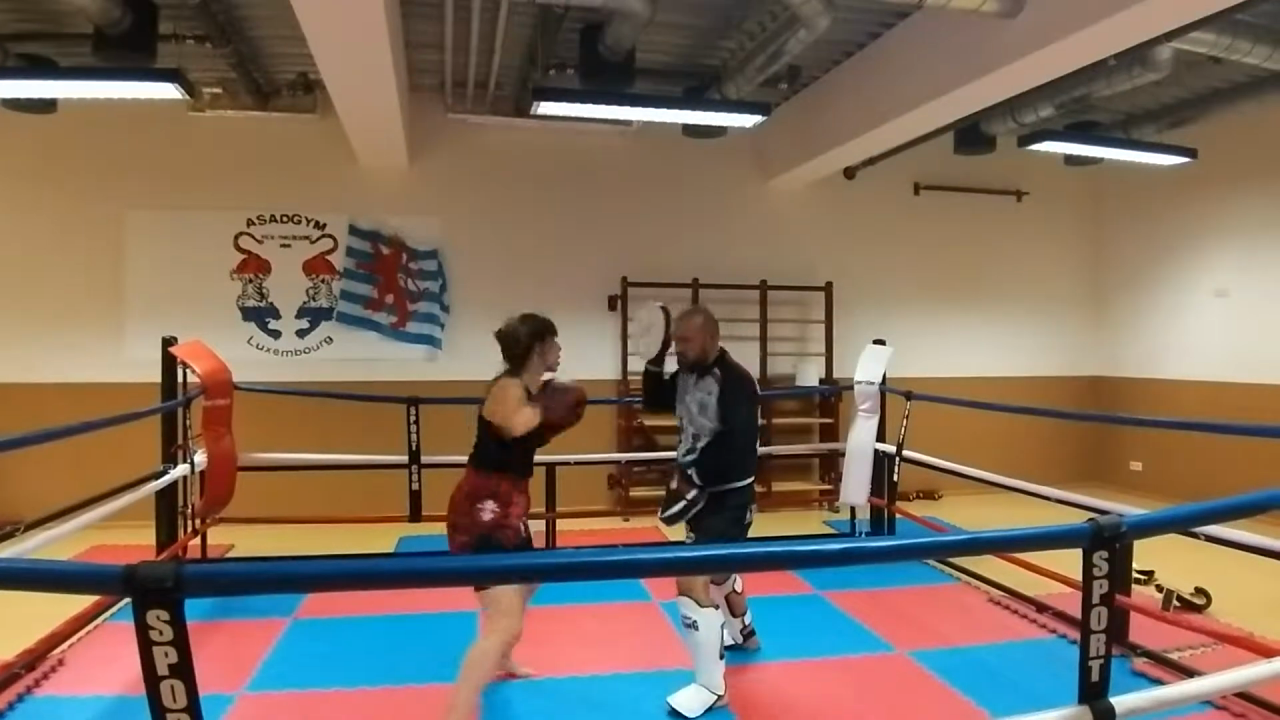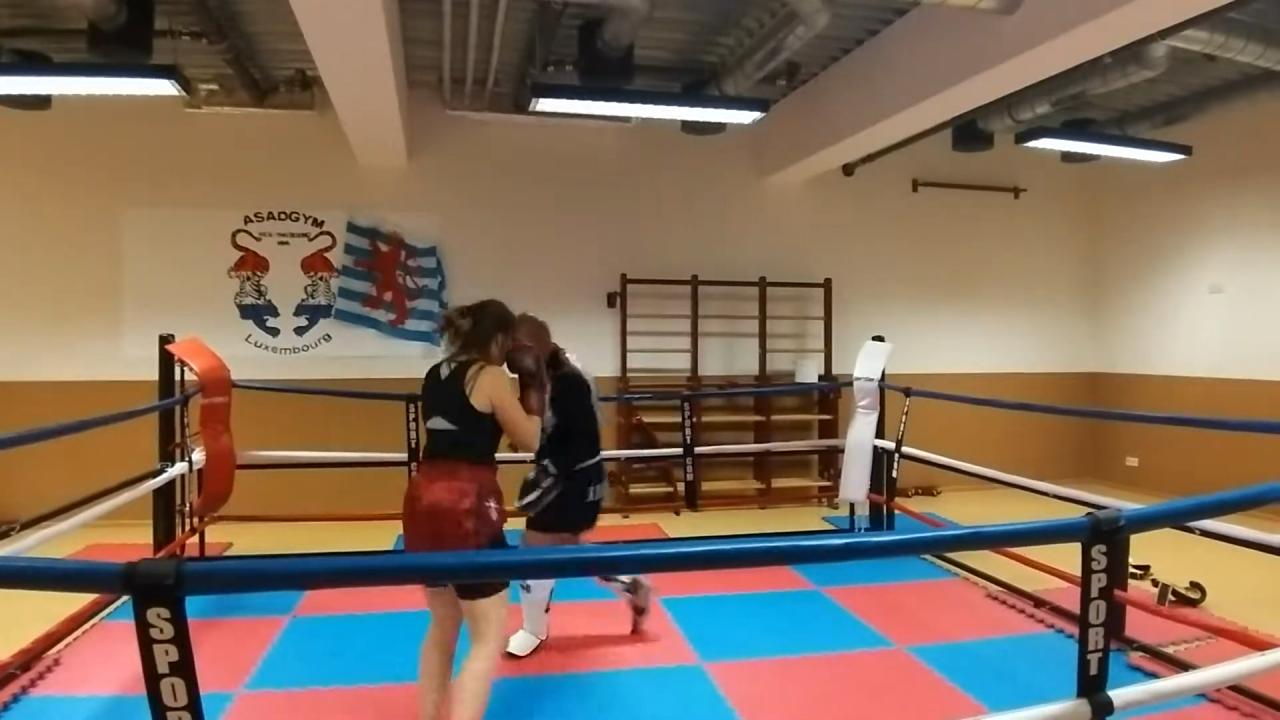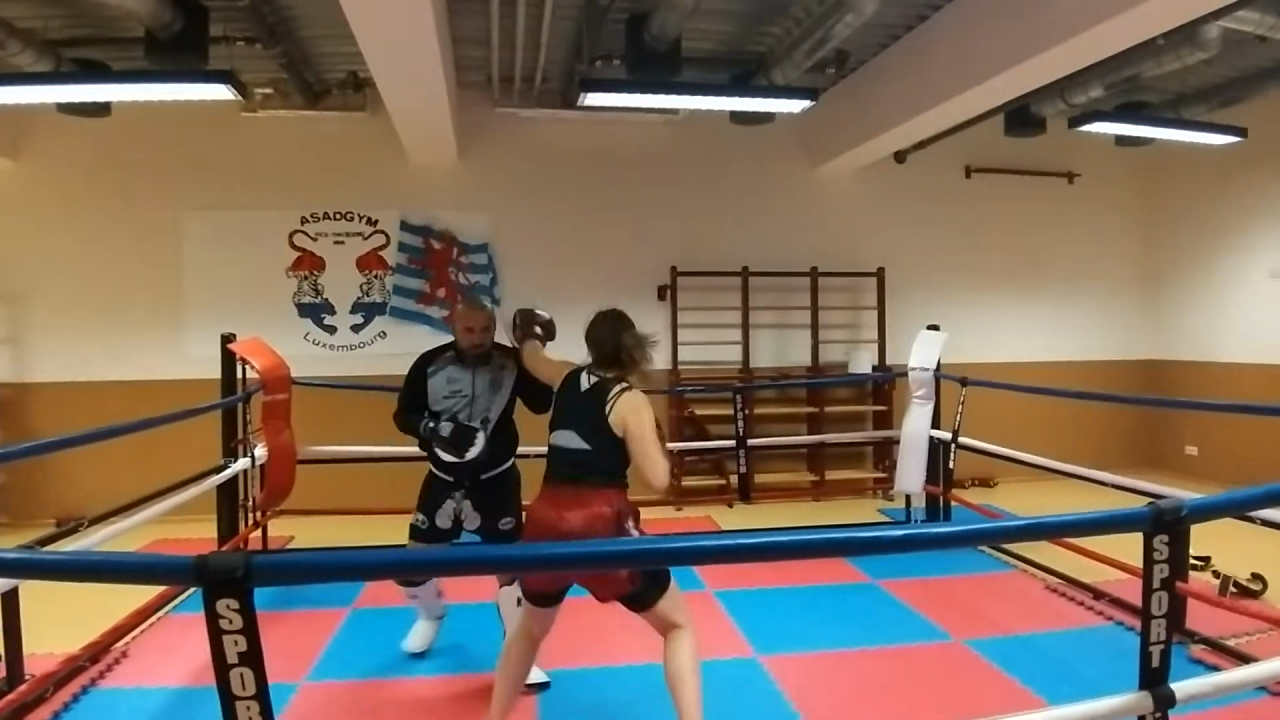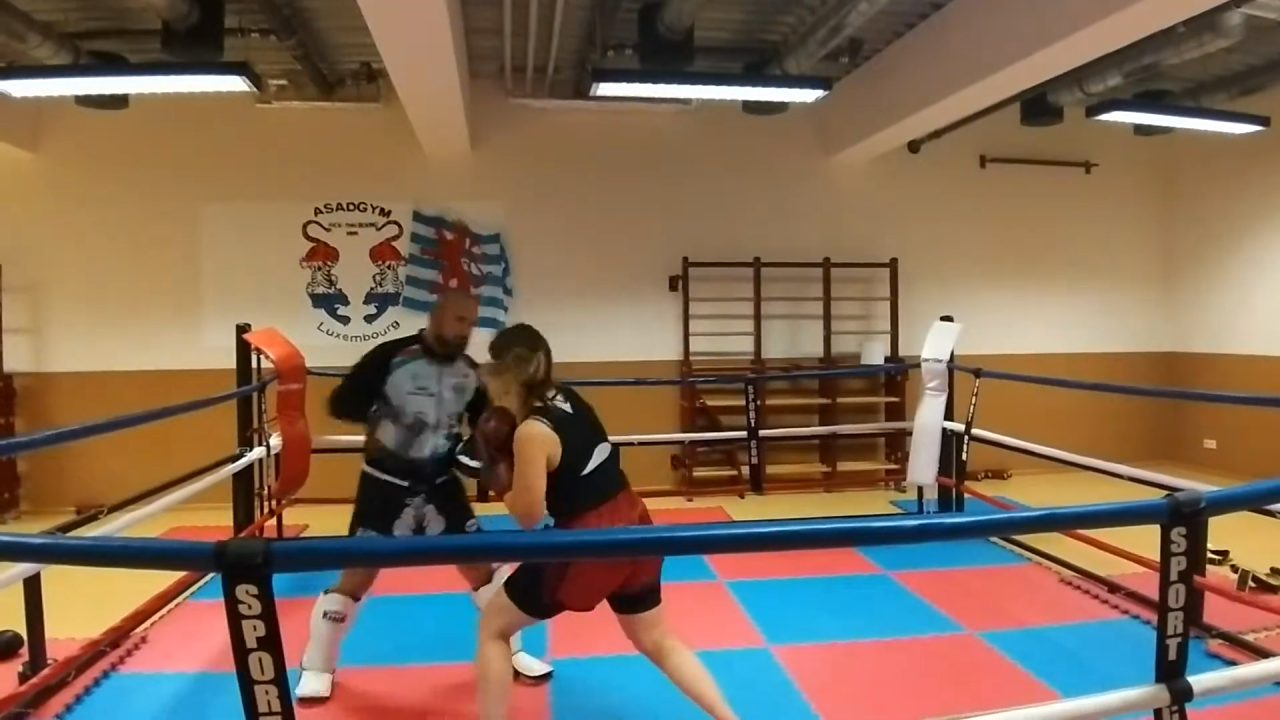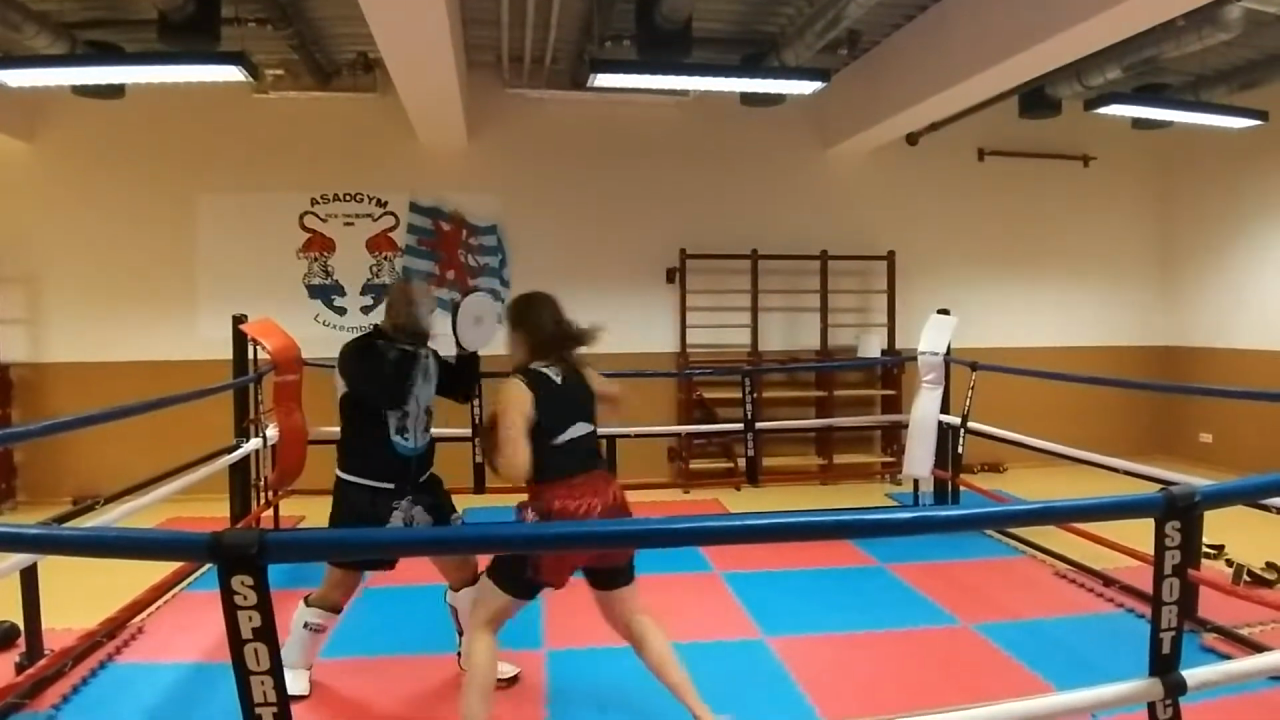
dt=1s
person 1, frame 1
left shoulder: (529, 390)
right shoulder: (508, 388)
left elbow: (531, 437)
right elbow: (515, 425)
left wrist: (553, 408)
right wrist: (550, 407)
left hip: (505, 506)
right hip: (484, 509)
left knee: (524, 582)
right knee: (505, 627)
left ankle: (499, 663)
person 1, frame 2
left shoulder: (436, 375)
right shoulder: (490, 377)
right elbow: (528, 441)
right wrist: (534, 390)
left hip: (426, 498)
right hip: (468, 505)
left knee: (445, 621)
right knee: (489, 640)
person 1, frame 3
left shoulder: (567, 377)
right shoulder: (631, 401)
left elbow: (531, 357)
right elbow: (657, 480)
left wrist: (527, 333)
right wrist: (649, 441)
left hip: (548, 522)
right hip: (601, 526)
left knee: (531, 629)
right knee: (678, 626)
person 1, frame 4
left shoulder: (532, 431)
right shoulder: (568, 397)
left elbow: (529, 516)
left wrist: (502, 466)
right hip: (631, 527)
left knee: (493, 627)
right knee: (658, 643)
person 1, frame 5
left shoulder: (517, 389)
right shoulder: (575, 373)
left elbow: (516, 472)
right elbow: (612, 393)
left wrist: (495, 449)
left hip: (558, 515)
right hip: (604, 505)
left knee: (482, 621)
right knee: (630, 619)
person 2, frame 1
left shoulder: (735, 381)
right shoulder: (691, 374)
left elbow: (737, 447)
right elbow: (655, 401)
left wrist: (692, 478)
right wrist: (654, 360)
left hip: (726, 496)
right hip: (708, 492)
left knee: (692, 583)
left ankle: (711, 685)
right ankle: (742, 631)
person 2, frame 2
left shoulder: (566, 380)
right shoulder: (551, 373)
left elbow: (583, 436)
left wrist: (549, 470)
left hip: (574, 478)
right hip: (576, 475)
left knee: (535, 547)
right knee: (568, 544)
left ankle: (533, 630)
right ankle: (633, 588)
person 2, frame 3
left shoulder: (508, 362)
right shoulder: (429, 366)
left elbow: (542, 403)
right elbow: (403, 416)
right wrist: (432, 429)
left hip: (495, 478)
right hip: (445, 479)
right ankle: (430, 614)
person 2, frame 4
left shoulder: (469, 372)
right shoulder: (389, 357)
left elbow: (482, 419)
right elbow: (341, 403)
right wrist: (376, 414)
left hip: (441, 486)
right hip: (386, 486)
left knee: (481, 568)
right knee: (356, 576)
left ankle: (511, 651)
right ankle: (317, 667)
person 2, frame 5
left shoulder: (427, 356)
right shoulder: (360, 353)
left elbow: (463, 390)
right elbow: (387, 395)
left wrist: (468, 349)
right wrist: (405, 344)
left hip: (420, 485)
right hip: (364, 491)
left knee: (464, 567)
right knee: (338, 586)
right ankle: (294, 664)
